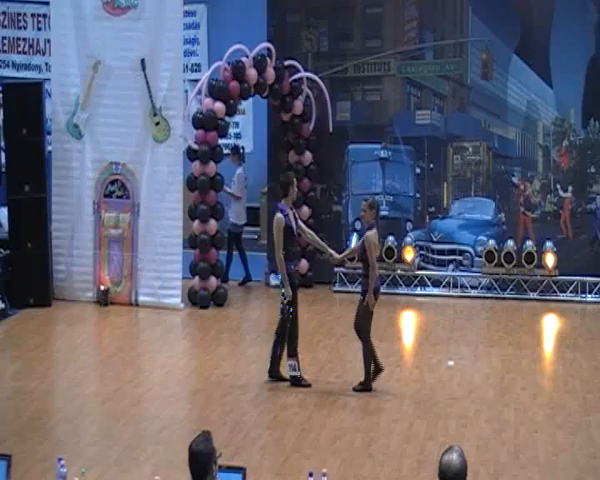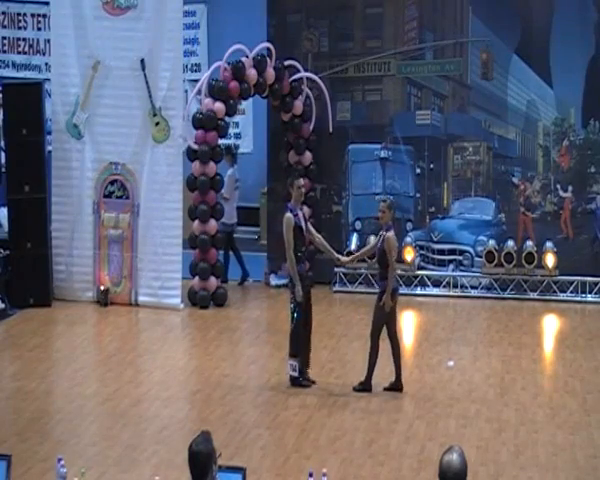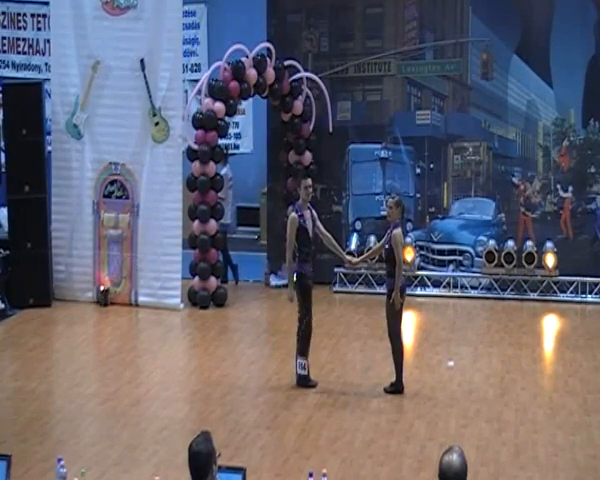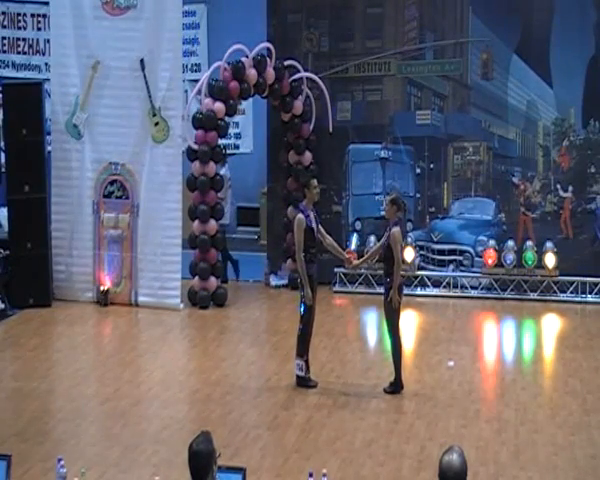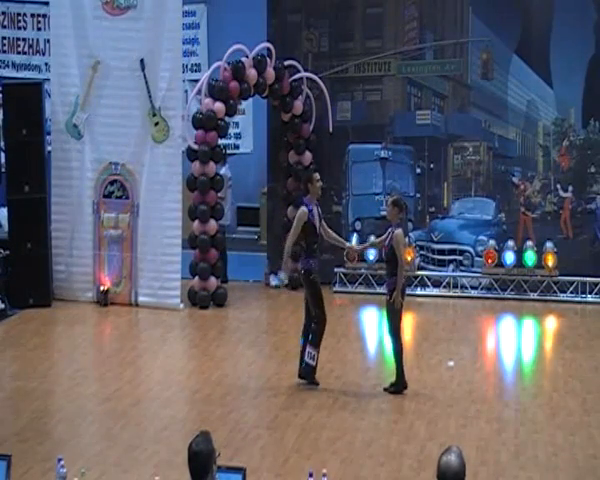
dt=0.7s
person 1, frame 1
left shoulder: (292, 212)
right shoulder: (280, 217)
left elbow: (308, 234)
right elbow: (278, 254)
left wrist: (329, 251)
right wrist: (287, 285)
left hip: (293, 272)
right hip: (287, 273)
left knee: (284, 322)
right knee: (292, 323)
left ankle: (274, 369)
right ankle: (294, 374)
person 1, frame 2
left shoulder: (301, 213)
right shoulder: (289, 216)
left elbow: (316, 238)
right elbow: (289, 253)
left wrist: (335, 255)
right wrist: (297, 285)
left hip: (305, 271)
right hip: (296, 274)
left knee: (307, 322)
right knee: (298, 323)
left ankle: (302, 367)
right ankle: (295, 374)
person 1, frame 3
left shoulder: (312, 212)
right shoulder: (295, 216)
left elbow: (325, 236)
right elbow: (289, 253)
left wrist: (344, 256)
right wrist: (291, 285)
left hip: (309, 270)
right hip: (300, 272)
left knee: (306, 321)
right knee: (305, 322)
left ankle: (303, 371)
right ankle: (301, 374)
person 1, frame 4
left shoulder: (313, 213)
right shoulder: (301, 218)
left elbow: (326, 239)
right elbow: (299, 255)
left wrist: (344, 256)
right wrist: (306, 287)
left hip: (313, 271)
right hip: (306, 273)
left knee: (309, 323)
right knee: (305, 323)
left ankle: (305, 370)
right ankle: (301, 374)
person 1, frame 5
left shoulder: (317, 208)
right shoulder: (304, 211)
left elbow: (327, 233)
right elbow: (290, 240)
left wrist: (348, 247)
right wrist: (285, 267)
left hip: (314, 265)
right hip: (308, 267)
left knee: (310, 318)
right knee: (319, 317)
left ankle: (304, 368)
right ankle: (310, 367)
person 2, frame 1
left shoulder: (370, 234)
right shoulder: (370, 232)
left elbow: (373, 266)
right elbow: (357, 248)
left wrist: (370, 293)
right wrist: (340, 256)
left hip: (370, 287)
right hip: (368, 286)
left knee: (364, 332)
right knee: (358, 327)
left ankle: (367, 382)
right ankle: (375, 365)
person 2, frame 2
left shoulder: (389, 236)
right shoulder: (383, 234)
left elbow: (392, 267)
right elbow: (369, 250)
left wrist: (387, 294)
right wrist: (349, 259)
left hip: (387, 289)
right hip: (387, 289)
left knee: (375, 334)
right knee: (392, 334)
left ankle: (367, 381)
right ankle: (398, 381)
person 2, frame 3
left shoulder: (397, 232)
right shoulder: (391, 230)
left elbow: (400, 263)
right elbow: (378, 249)
left wrist: (397, 291)
right wrist: (358, 260)
left hip: (396, 287)
right hip: (392, 285)
left knee: (394, 335)
right knee: (394, 334)
left ankle: (398, 383)
right ankle: (398, 380)
person 2, frame 4
left shoulder: (395, 231)
right shoulder: (391, 229)
left elbow: (398, 262)
right elbow: (378, 249)
left wrist: (394, 290)
right wrist: (359, 262)
left hip: (393, 286)
right hip: (389, 284)
left knee: (393, 333)
right knee: (393, 333)
left ankle: (397, 382)
right ankle: (397, 379)
person 2, frame 5
left shoulder: (398, 232)
right shoulder: (391, 230)
left elbow: (402, 263)
right elbow: (378, 242)
left wrist: (398, 291)
right wrist: (359, 248)
left hip: (396, 287)
right hip: (391, 285)
left knee: (395, 334)
right knee: (392, 333)
left ankle: (400, 381)
right ankle: (399, 379)
person 3, frame 1
left shoulder: (239, 173)
right shoulder: (240, 171)
left elbow: (238, 195)
left wrist: (225, 189)
right wrist: (228, 189)
left hip: (236, 217)
right hip: (238, 216)
left knee: (230, 246)
right knee: (238, 245)
left ankle: (226, 275)
right ankle: (247, 274)
person 3, frame 2
left shoulder: (230, 173)
right shoulder: (234, 171)
left elbow: (226, 196)
left hip: (227, 216)
right hip: (231, 215)
left knee: (226, 246)
right knee: (232, 245)
left ankle: (225, 276)
right ankle: (244, 272)
person 3, frame 3
left shoulder: (224, 173)
right shoulder: (227, 170)
left elbow: (222, 196)
left hip: (223, 216)
right hip: (226, 215)
left knee: (223, 246)
right knee: (223, 246)
right ankle: (225, 275)
person 3, frame 4
left shoulder: (223, 173)
right shoulder: (225, 171)
left elbow: (220, 196)
left hip: (221, 216)
right hip: (224, 216)
left knee: (221, 246)
right knee: (222, 246)
left ankle: (224, 275)
person 3, frame 5
left shoulder: (223, 173)
right shoulder: (226, 170)
left elbow: (221, 196)
left hip: (220, 217)
right hip: (224, 216)
left knee: (221, 247)
right knee: (221, 247)
left ankle: (223, 276)
right ankle: (222, 275)
